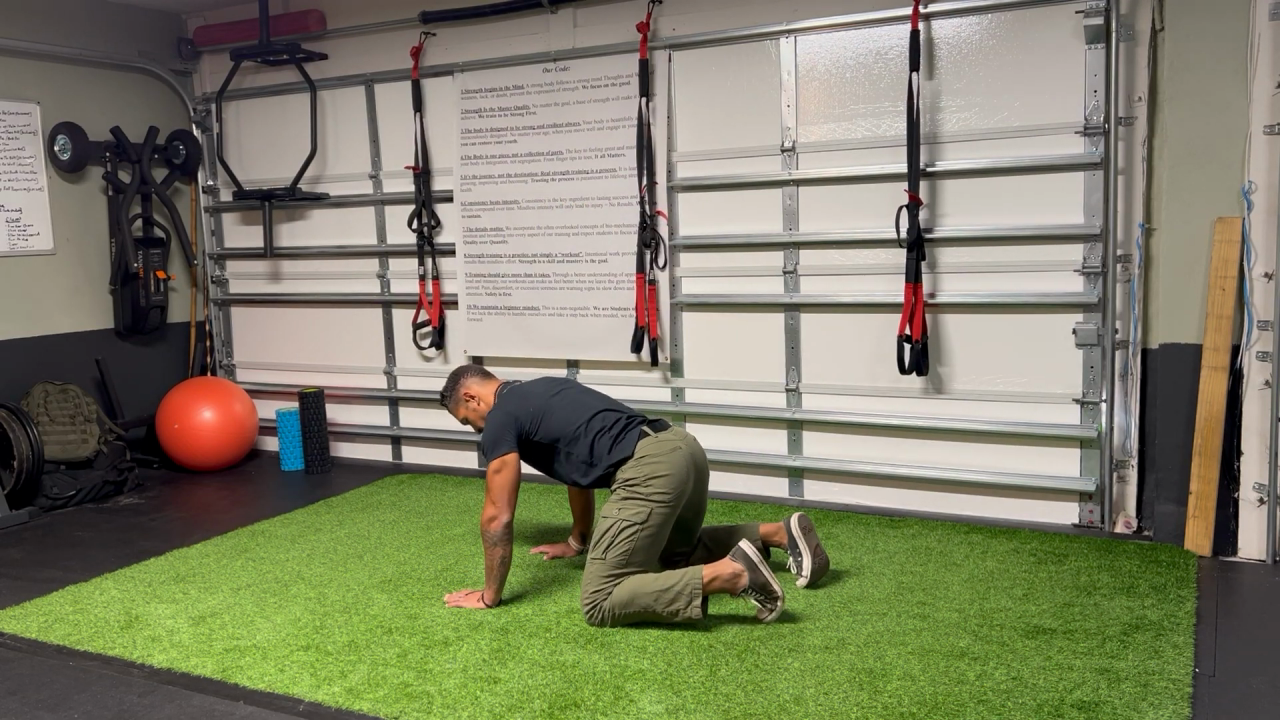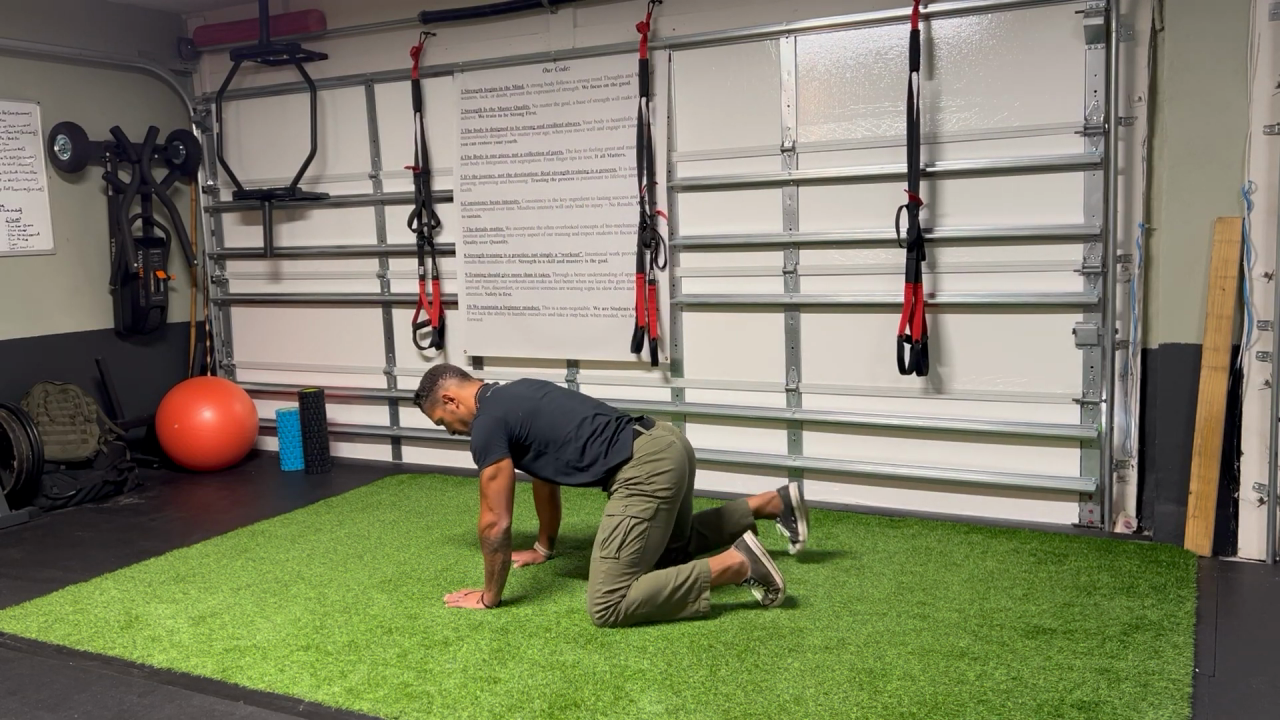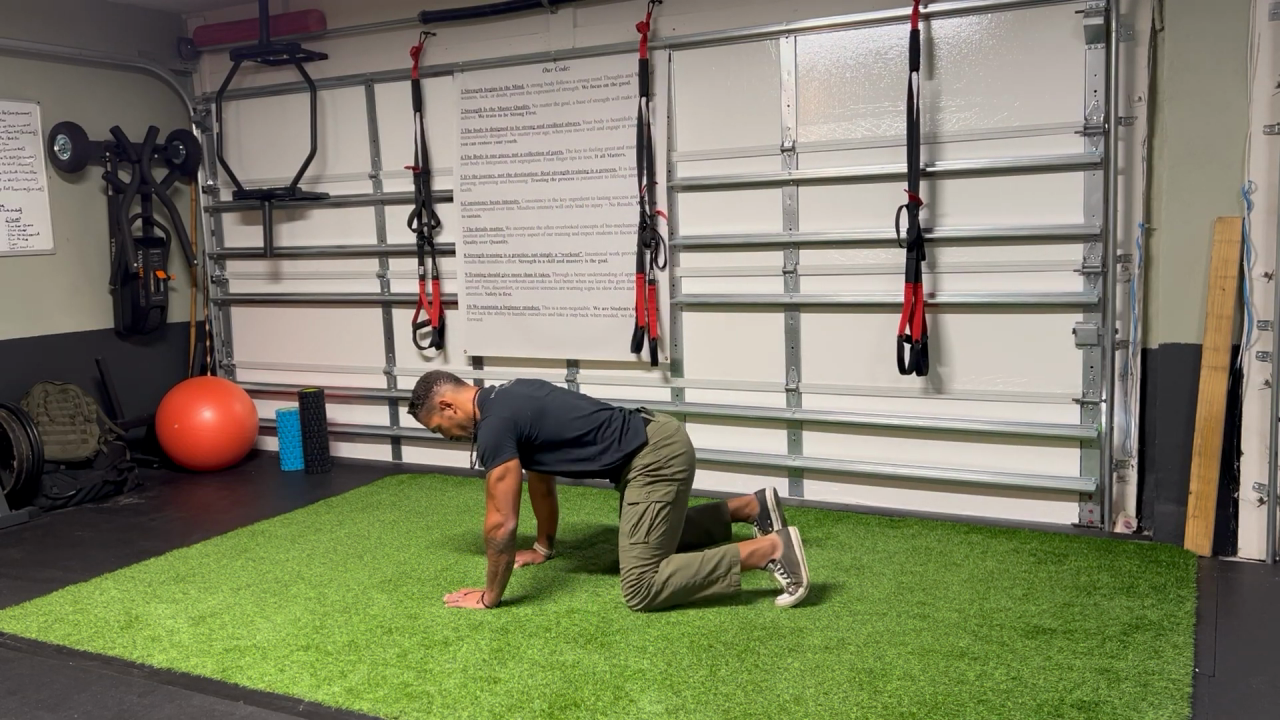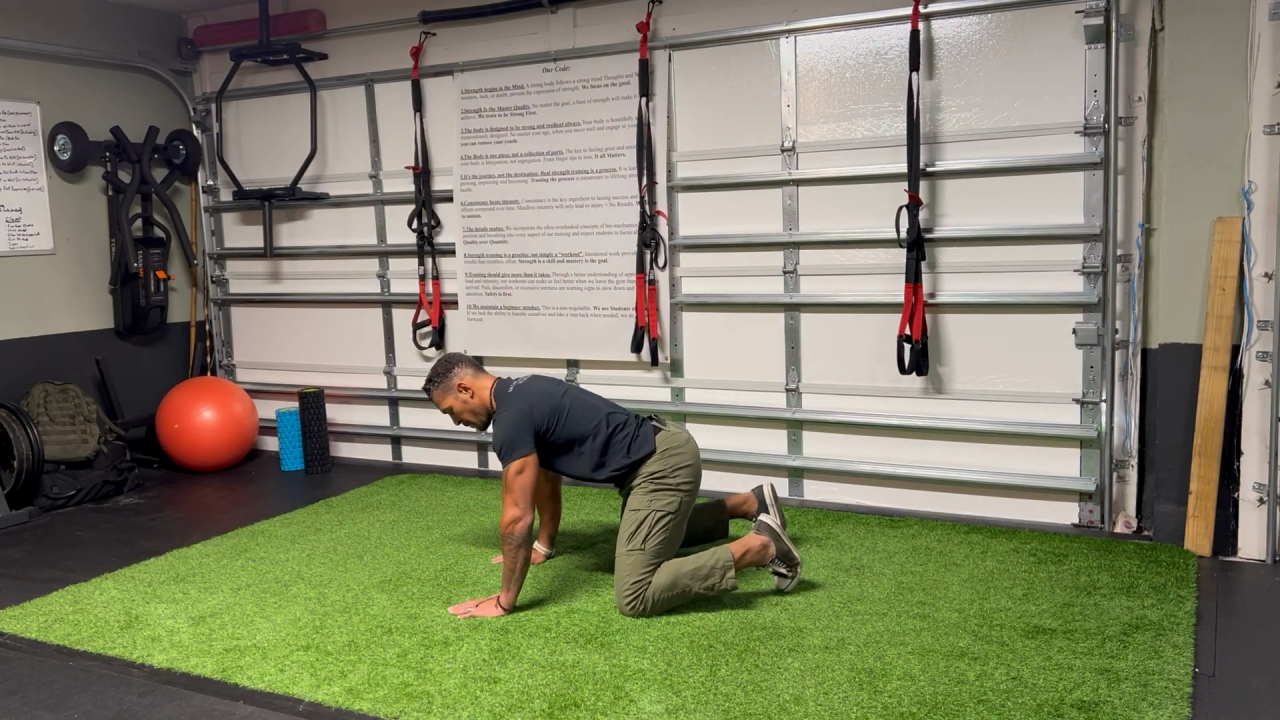
dt=0.5s
person 1, frame 1
left shoulder: (501, 420)
right shoulder: (540, 391)
left elbow: (498, 516)
left wrist: (490, 595)
right wrist: (577, 541)
left hip: (650, 471)
right hip: (681, 448)
left knee: (599, 604)
right knee: (679, 552)
left ankle: (730, 573)
right ankle: (782, 533)
person 1, frame 2
left shoulder: (489, 424)
right shoulder: (516, 396)
left elbow: (495, 523)
right elbow: (546, 476)
left wrist: (490, 596)
right wrist: (543, 548)
left hip: (645, 469)
right hip: (666, 443)
left knee: (608, 607)
right knee: (674, 546)
left ankle: (736, 564)
right ankle: (772, 502)
person 1, frame 3
left shoulder: (494, 426)
right shoulder: (509, 399)
left elbow: (501, 523)
right elbow: (540, 478)
left wrist: (489, 597)
right wrist: (543, 548)
left hip: (656, 457)
right hip: (659, 438)
left knee: (640, 588)
right knee: (656, 535)
left ankle: (770, 547)
right ankle: (750, 506)
person 1, frame 4
left shoulder: (512, 418)
right shoulder: (521, 394)
left elbow: (517, 516)
right elbow: (546, 477)
left wrist: (505, 600)
right wrist: (543, 546)
left hip: (662, 465)
right hip: (666, 449)
left knee: (636, 596)
right knee: (658, 533)
left ankle: (758, 547)
right ankle: (751, 503)
